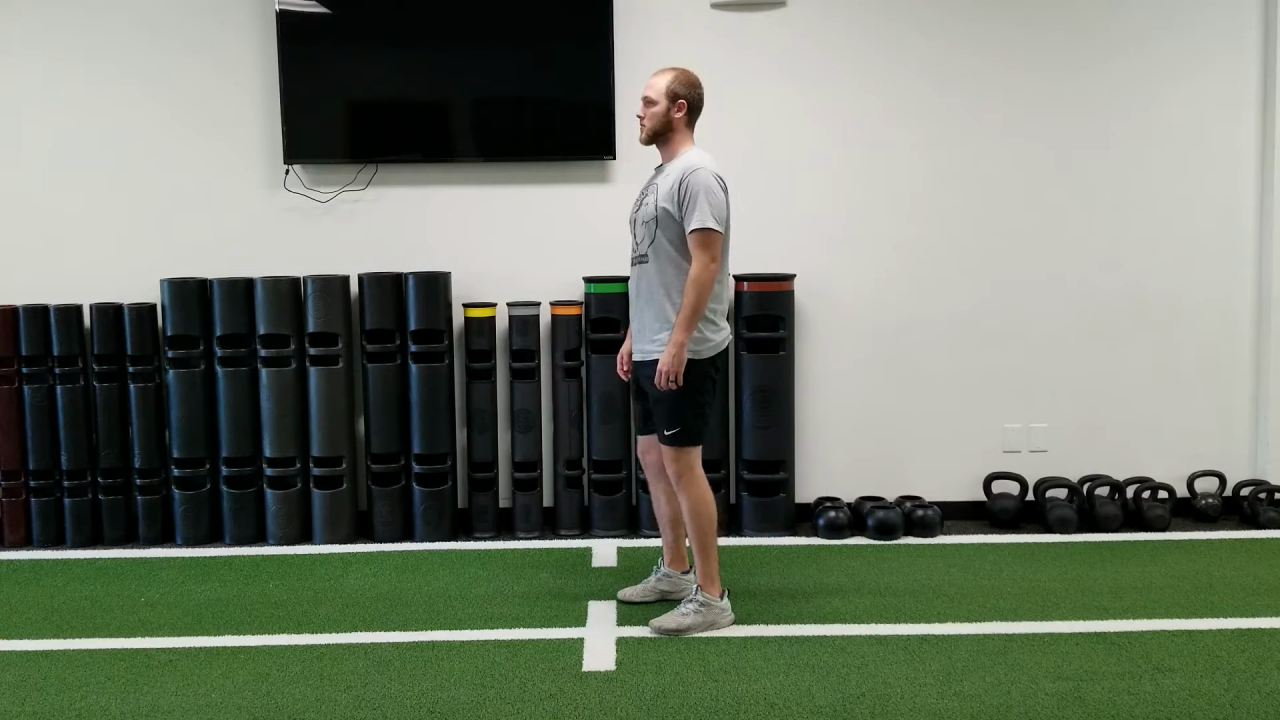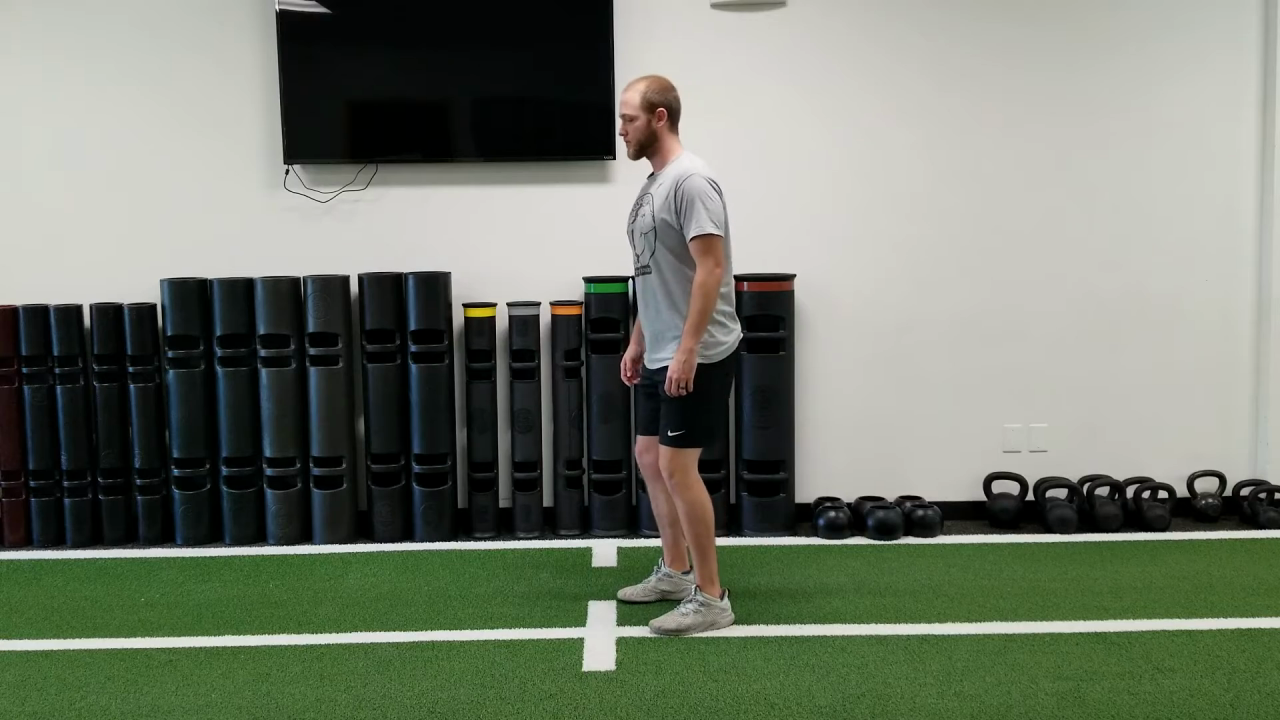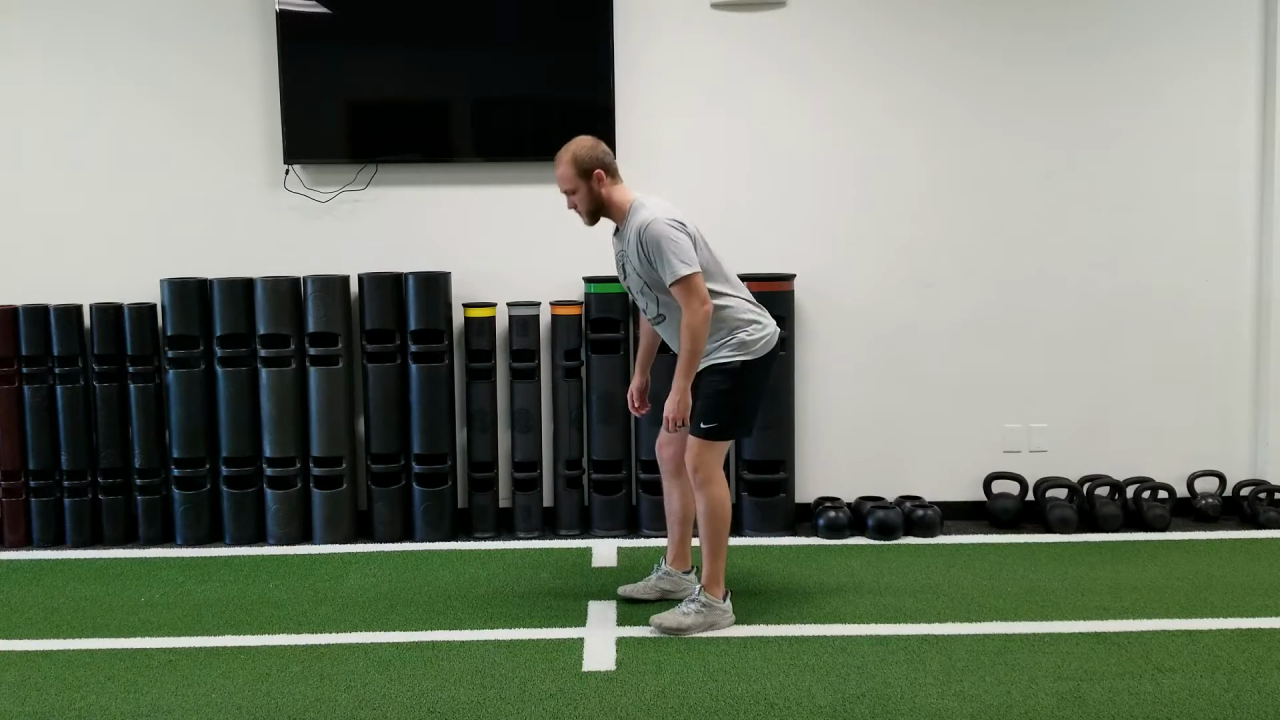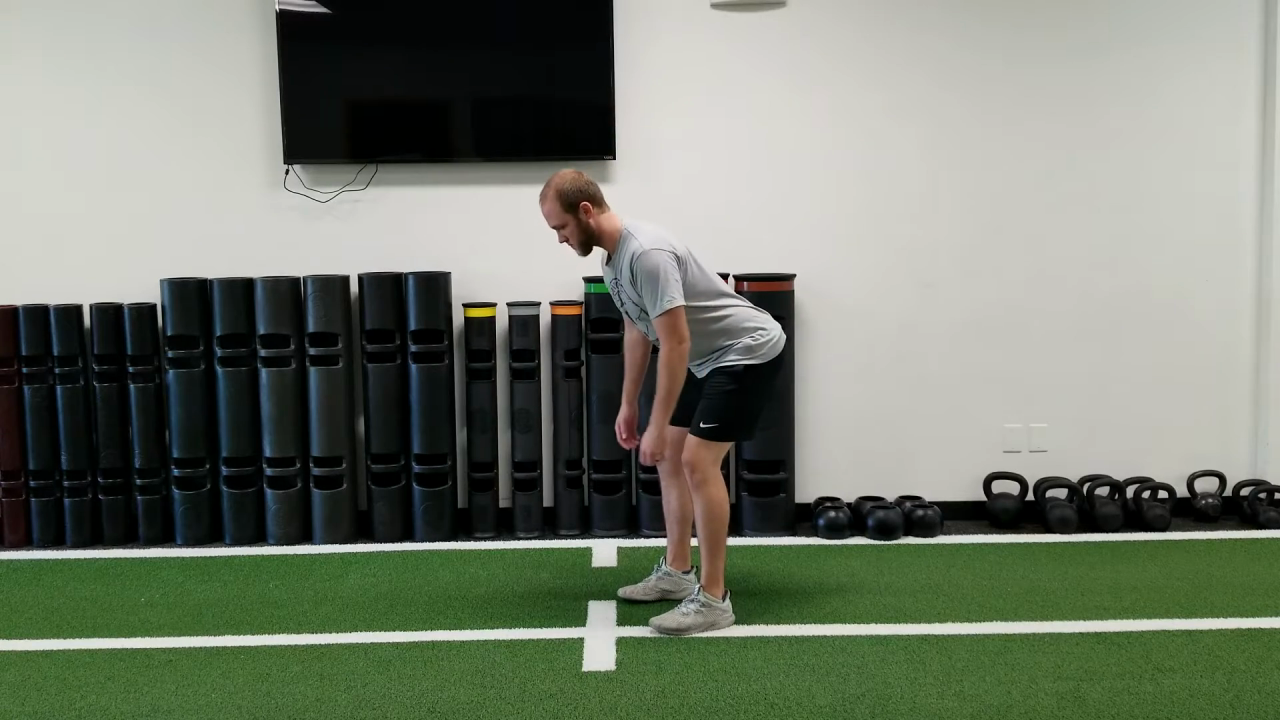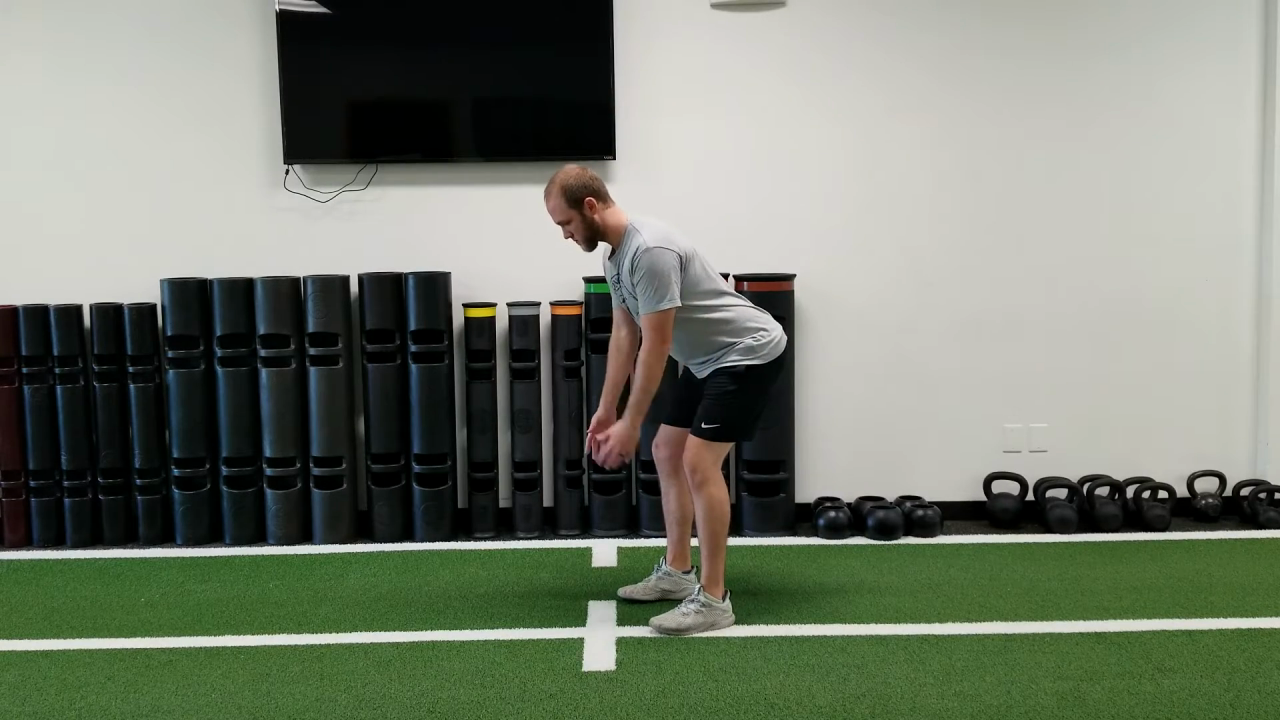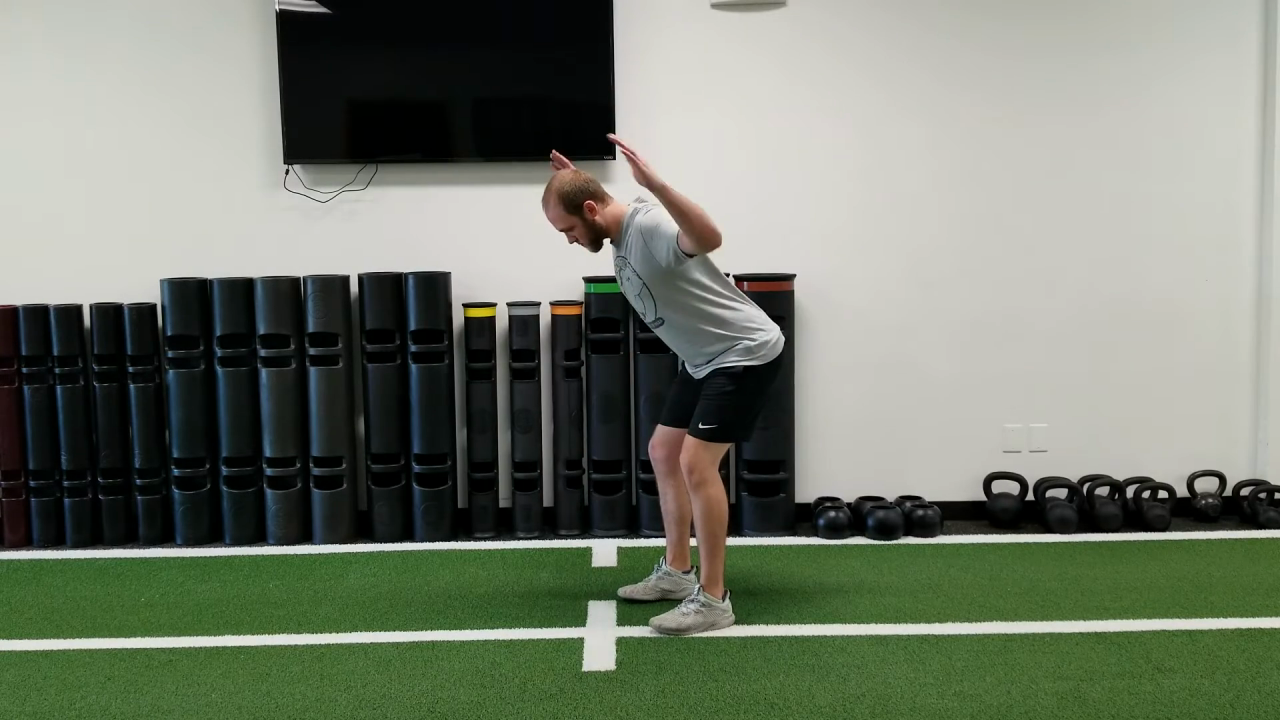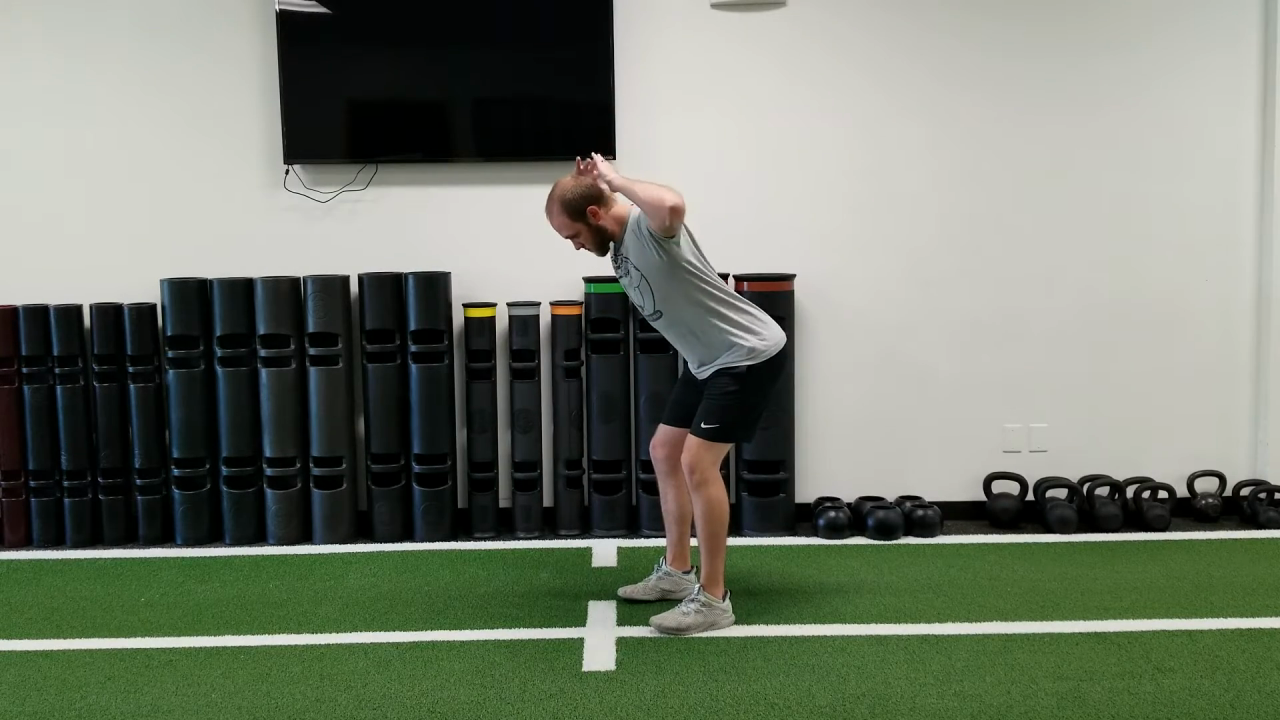
dt=0.7s
person 1, frame 1
left shoulder: (696, 174)
right shoulder: (661, 175)
left elbow: (705, 263)
left wrist: (678, 343)
right wrist: (633, 339)
left hip: (684, 353)
right hip: (653, 351)
left knee: (682, 466)
right knee: (654, 460)
left ankle: (710, 596)
right ankle: (675, 572)
person 1, frame 2
left shoulder: (690, 180)
right shoulder: (654, 183)
left elbow: (710, 268)
left wrist: (688, 351)
right wrist: (636, 343)
left hip: (695, 356)
right hip: (662, 354)
left knee: (676, 467)
right knee: (649, 458)
left ankle: (710, 597)
right ankle: (675, 572)
person 1, frame 3
left shoulder: (653, 224)
right shoulder: (625, 230)
left elbow: (698, 305)
right elbow: (653, 308)
left wrist: (681, 388)
right wrist: (640, 373)
left hip: (740, 346)
right hip: (711, 350)
left knee: (700, 462)
right knee: (669, 453)
left ankle: (713, 598)
right ankle: (676, 570)
person 1, frame 4
left shoulder: (646, 254)
right shoulder: (613, 258)
left elbow: (675, 343)
right elbow: (638, 333)
left wrist: (657, 424)
right wrist: (627, 405)
left hip: (749, 351)
right hip: (712, 355)
left knee: (698, 462)
right knee: (670, 455)
left ankle: (713, 599)
right ankle: (677, 571)
person 1, frame 5
left shoulder: (650, 250)
right shoulder: (615, 255)
left elbow: (656, 346)
right elbow: (624, 334)
left wrist: (630, 423)
right wrist: (605, 409)
left hip: (749, 352)
right hip: (710, 357)
left knee: (699, 463)
right knee: (667, 452)
left ankle: (712, 598)
right ankle: (676, 571)
person 1, frame 6
left shoulder: (650, 224)
right shoulder: (623, 232)
left elbow: (710, 237)
left wrist: (651, 182)
right wrist: (573, 181)
left hip: (746, 353)
right hip: (705, 357)
left knee: (696, 463)
right knee: (663, 452)
left ankle: (712, 599)
right ankle: (677, 571)
person 1, frame 7
left shoulder: (648, 226)
right shoulder: (620, 240)
left elbow: (672, 204)
left wrist: (615, 178)
right wrist: (593, 184)
left hip: (748, 354)
right hip: (708, 359)
left knee: (697, 463)
right knee: (664, 453)
left ankle: (713, 598)
right ankle: (676, 571)
